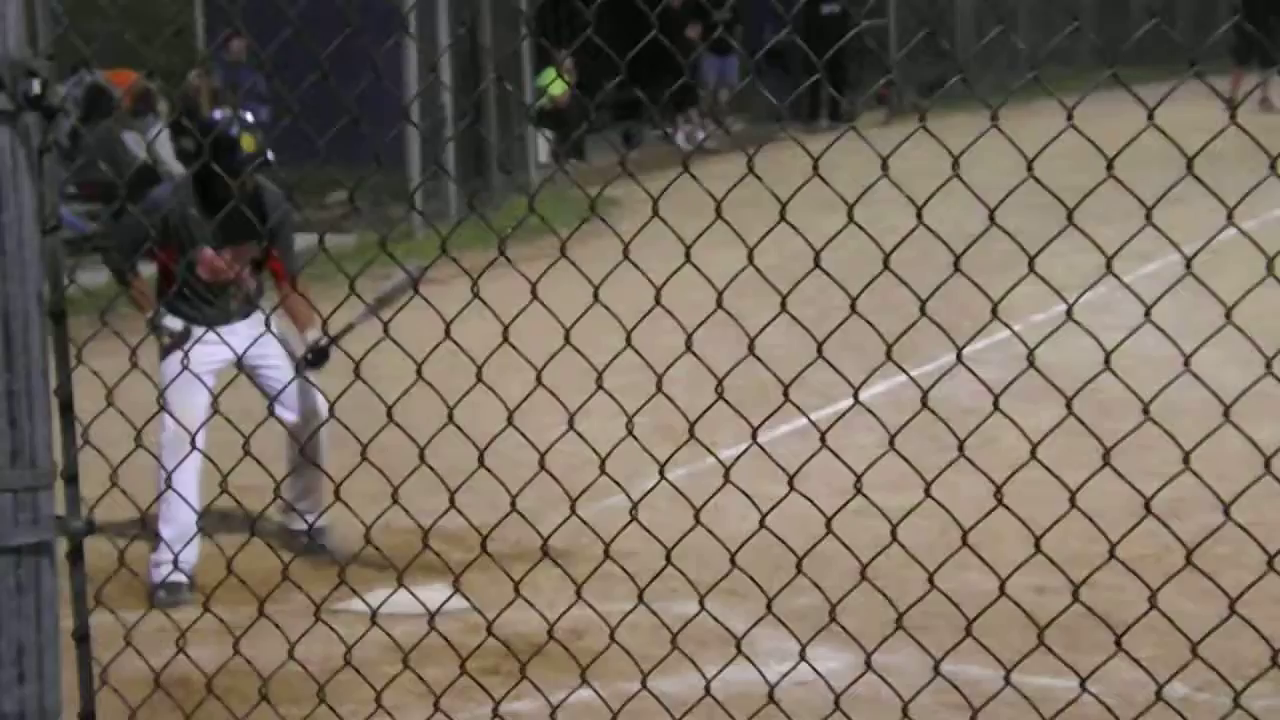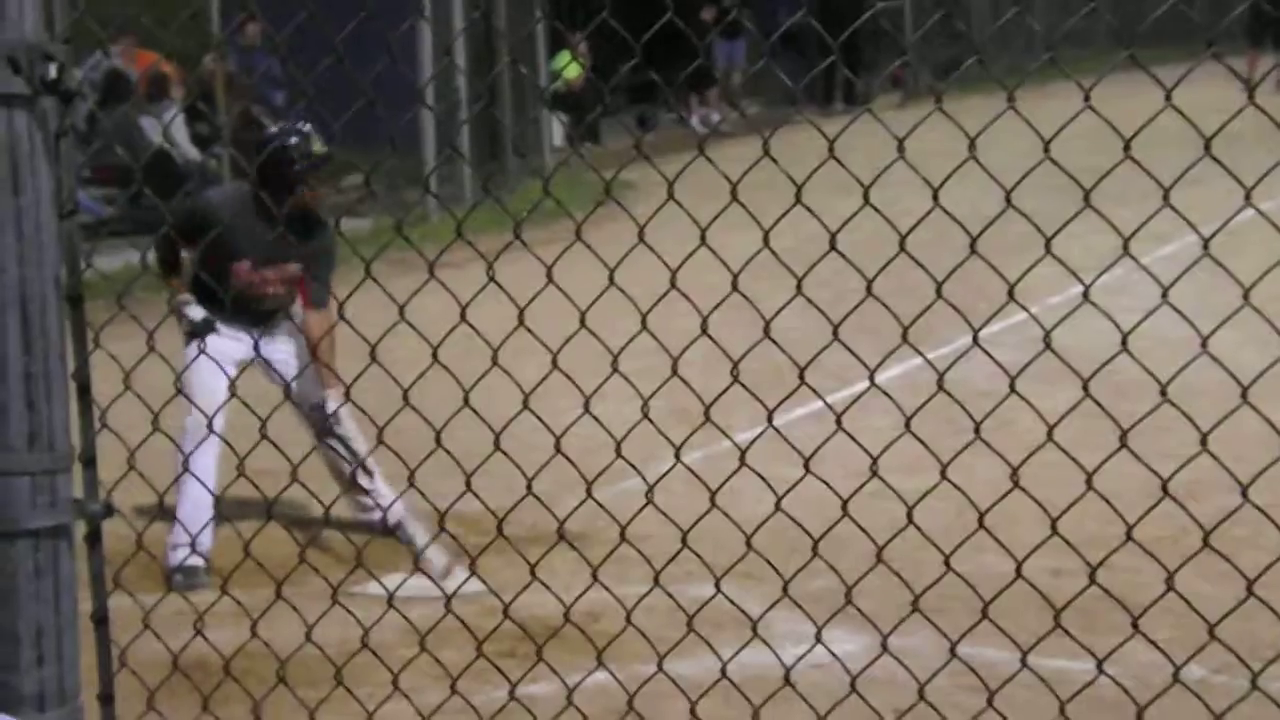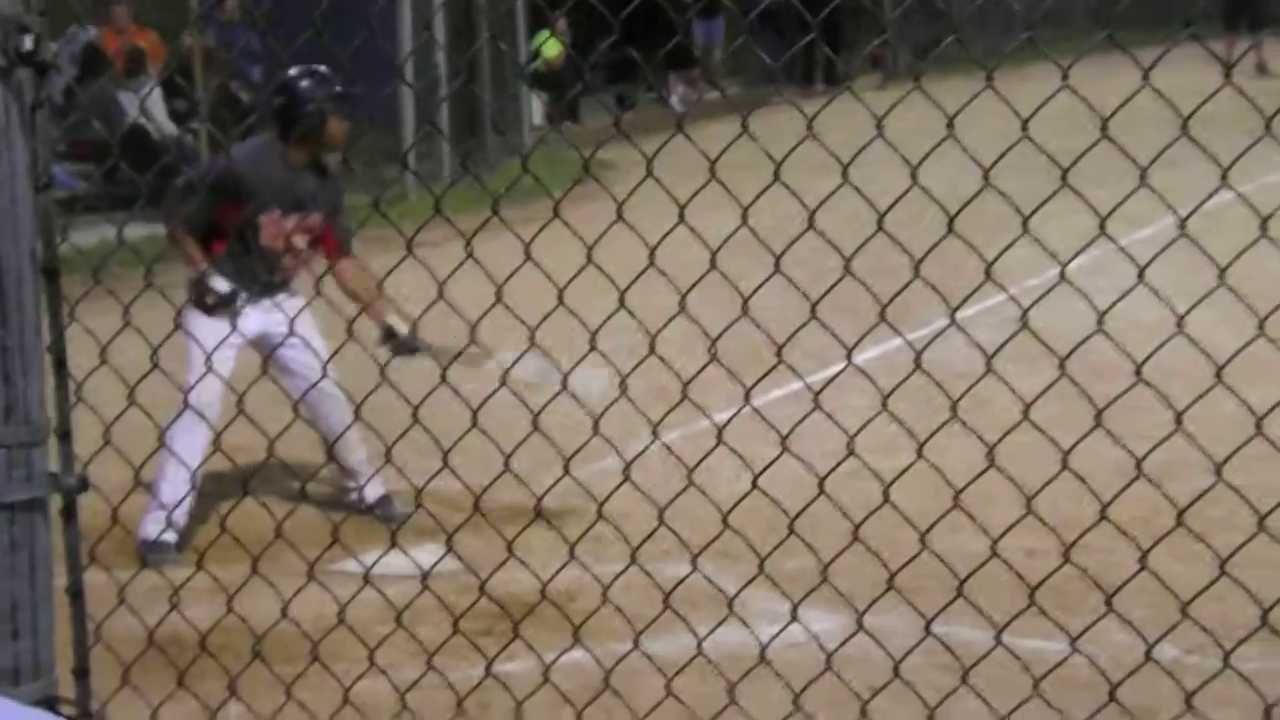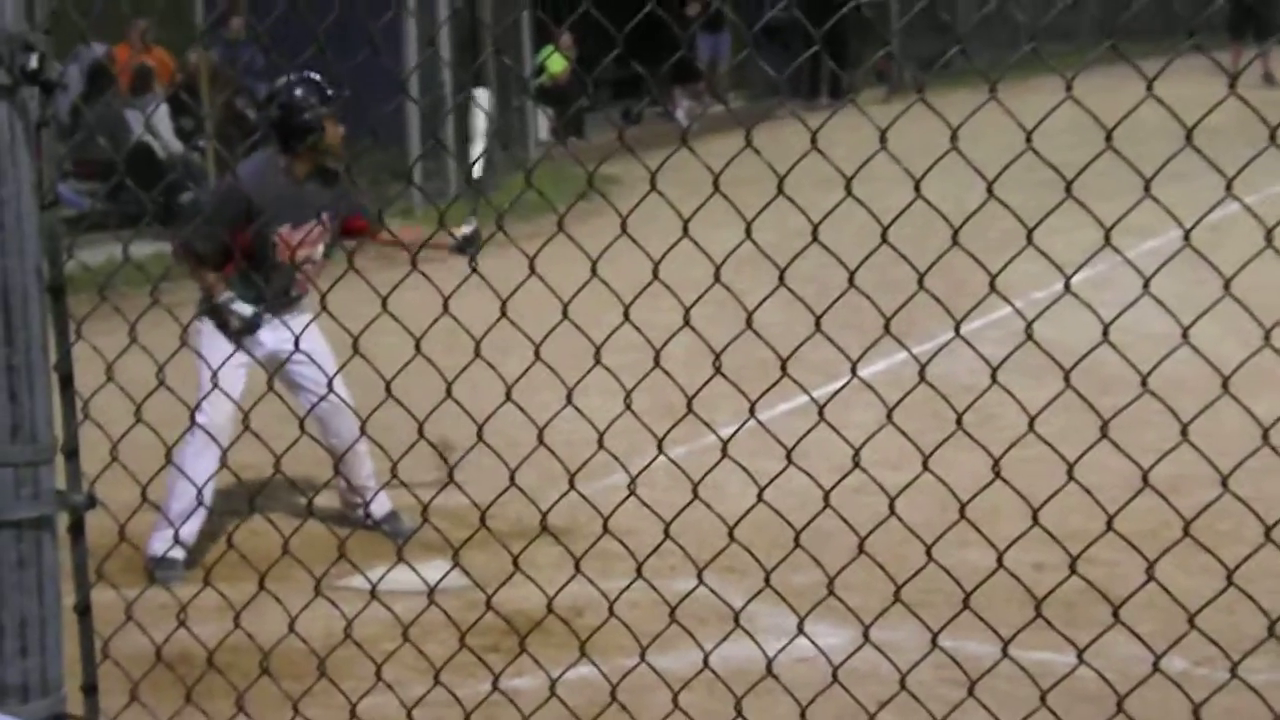
dt=0.3s
person 1, frame 1
left shoulder: (268, 200)
right shoulder: (172, 204)
left elbow: (286, 277)
right elbow: (120, 259)
left wrist: (310, 332)
right wrist: (162, 316)
left hip: (252, 323)
right hip: (190, 330)
left knee: (310, 410)
right knee: (184, 439)
left ankle: (304, 518)
right ankle: (171, 566)
person 1, frame 2
left shoulder: (313, 231)
right shoulder: (220, 207)
left elbow: (316, 313)
right elbow: (169, 246)
left wrist: (330, 388)
right wrist: (183, 302)
left hip: (279, 326)
right hip: (218, 327)
left knee: (332, 418)
right knee: (204, 425)
left ankle: (384, 506)
right ankle: (188, 551)
person 1, frame 3
left shoulder: (323, 181)
right shoulder: (241, 164)
left elbow: (340, 259)
right elbow: (178, 217)
left wrist: (387, 319)
right wrist: (203, 276)
left hip: (278, 300)
right hip: (215, 303)
left knee: (326, 395)
right knee: (201, 406)
left ankle: (362, 487)
right ankle: (161, 525)
person 1, frame 4
left shoulder: (329, 183)
right shoulder: (248, 183)
left elbow: (375, 231)
right elbow: (190, 250)
left wrist: (450, 241)
right wrist: (224, 302)
left hip: (292, 316)
right hip: (232, 321)
left knee: (338, 410)
right knee: (213, 422)
left ankle: (368, 503)
right ankle: (169, 542)
